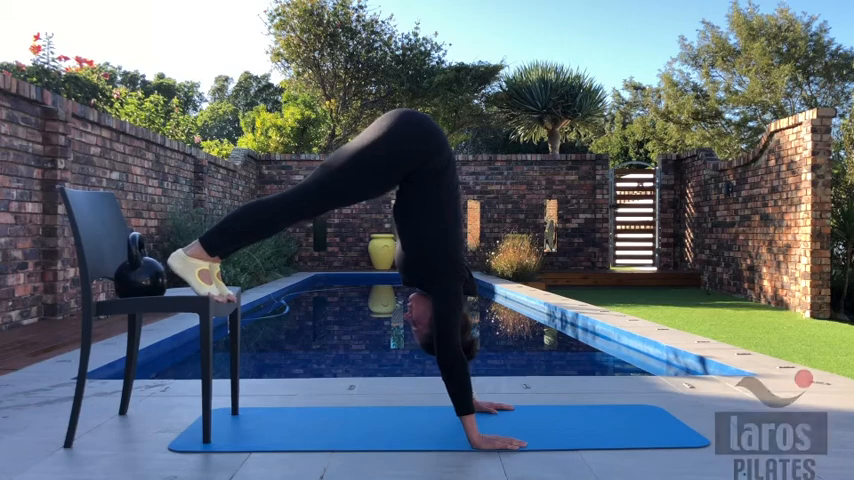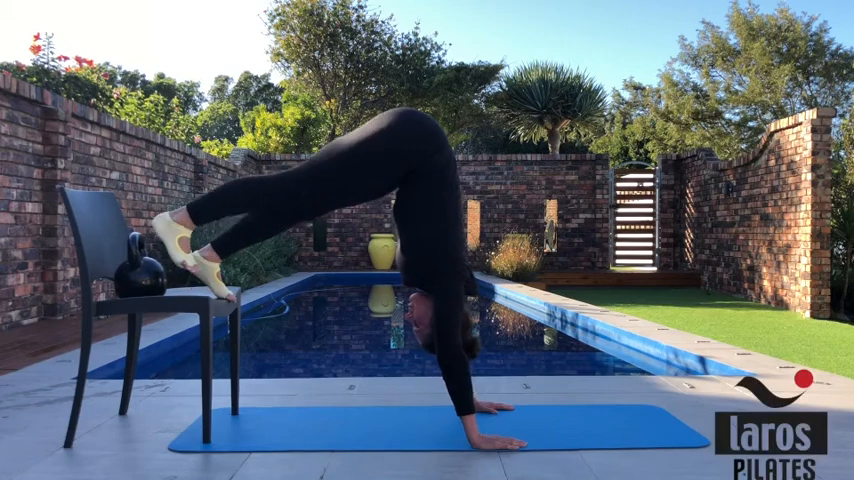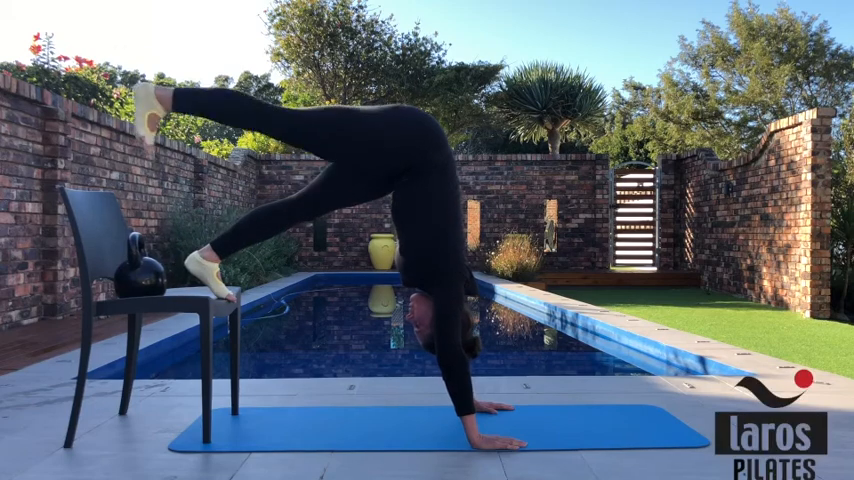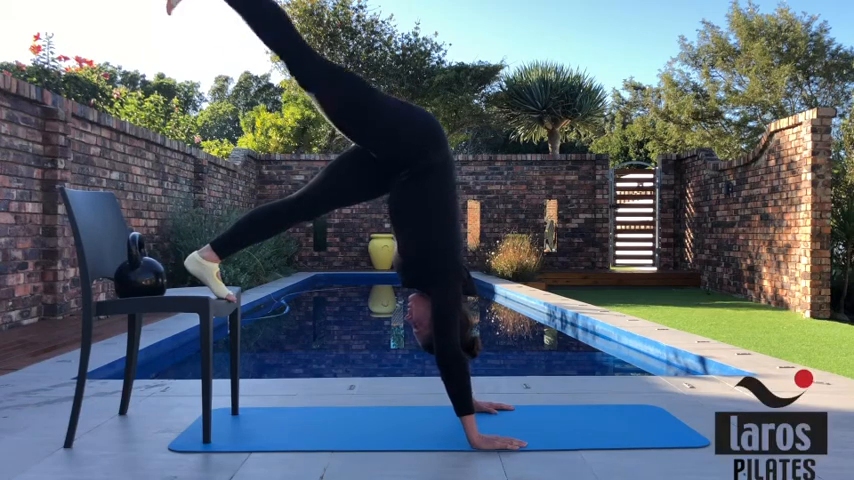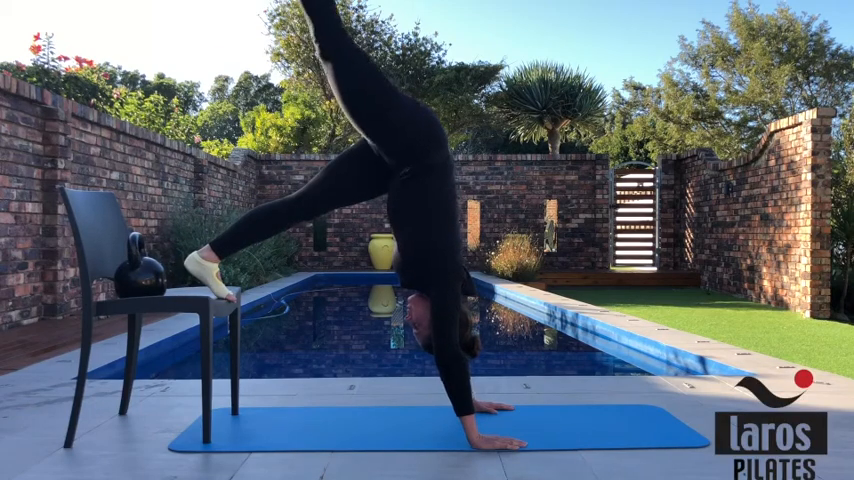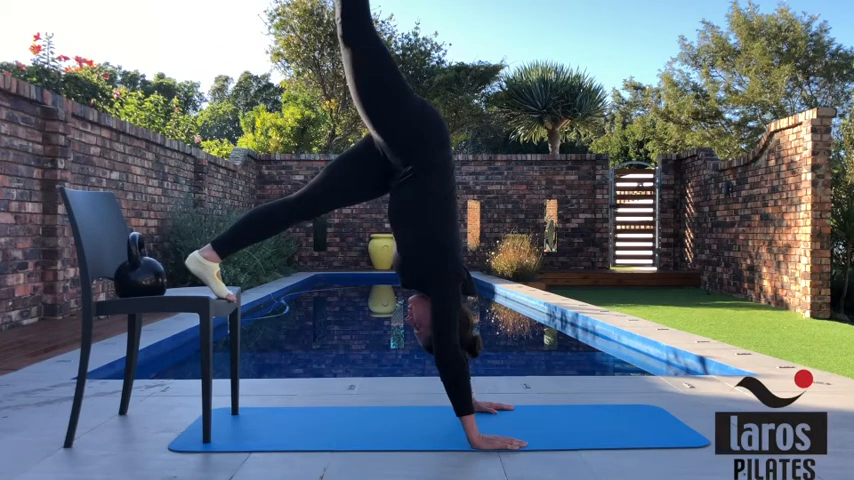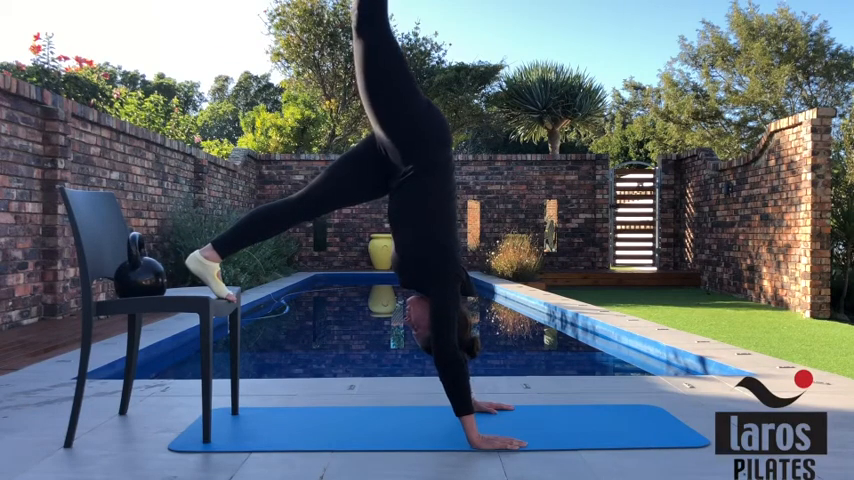
dt=0.5s
person 1, frame 1
left shoulder: (442, 276)
right shoulder: (443, 280)
left elbow: (450, 349)
right elbow: (449, 353)
left wrist: (471, 401)
left hip: (413, 145)
right hip: (410, 141)
left knee: (308, 201)
right knee: (304, 198)
left ankle: (211, 257)
right ankle: (196, 254)
person 1, frame 2
left shoulder: (442, 277)
right shoulder: (444, 280)
left elbow: (451, 347)
right elbow: (449, 351)
left wrist: (471, 400)
right wrist: (475, 434)
left hip: (413, 151)
right hip: (411, 142)
left knee: (302, 203)
right knee: (294, 187)
left ankle: (209, 255)
right ankle: (181, 220)
person 1, frame 3
left shoulder: (444, 279)
right shoulder: (443, 281)
left elbow: (450, 348)
right elbow: (450, 351)
left wrist: (470, 402)
right wrist: (474, 435)
left hip: (404, 154)
right hip: (404, 139)
left knee: (302, 206)
right knee: (280, 122)
left ankle: (209, 257)
right ankle: (166, 98)
person 1, frame 4
left shoulder: (440, 281)
right shoulder: (441, 282)
left elbow: (450, 348)
right elbow: (448, 350)
left wrist: (470, 401)
right wrist: (473, 433)
left hip: (397, 157)
right hip: (403, 145)
left knee: (301, 205)
right knee: (306, 65)
left ankle: (208, 256)
person 1, frame 5
left shoulder: (441, 280)
right shoulder: (441, 282)
left elbow: (448, 348)
right elbow: (448, 351)
left wrist: (471, 401)
right wrist: (474, 434)
left hip: (400, 153)
right hip: (405, 143)
left knee: (302, 204)
right knee: (333, 44)
left ankle: (207, 256)
person 1, frame 6
left shoulder: (440, 279)
right shoulder: (441, 281)
left elbow: (448, 349)
right elbow: (447, 351)
left wrist: (471, 402)
right wrist: (474, 434)
left hip: (404, 154)
right hip: (410, 143)
left knee: (304, 203)
right knee: (356, 37)
left ankle: (209, 256)
person 1, frame 7
left shoulder: (439, 280)
right shoulder: (439, 282)
left elbow: (447, 349)
right elbow: (447, 351)
left wrist: (471, 401)
right wrist: (474, 435)
left hip: (404, 153)
right hip: (412, 146)
left knee: (304, 204)
left ankle: (210, 256)
